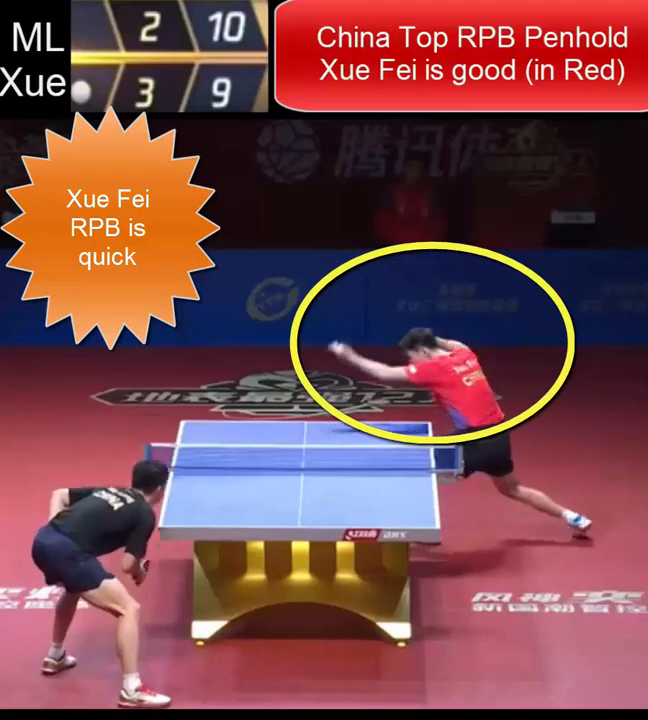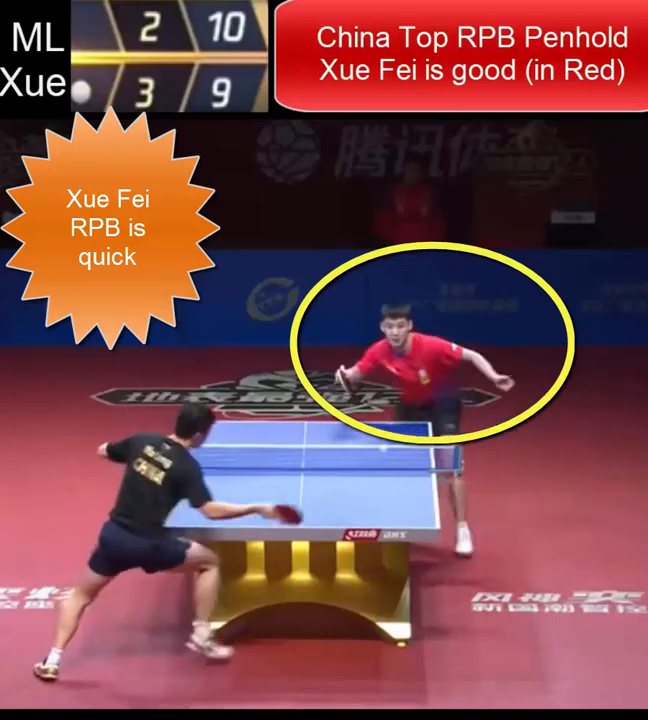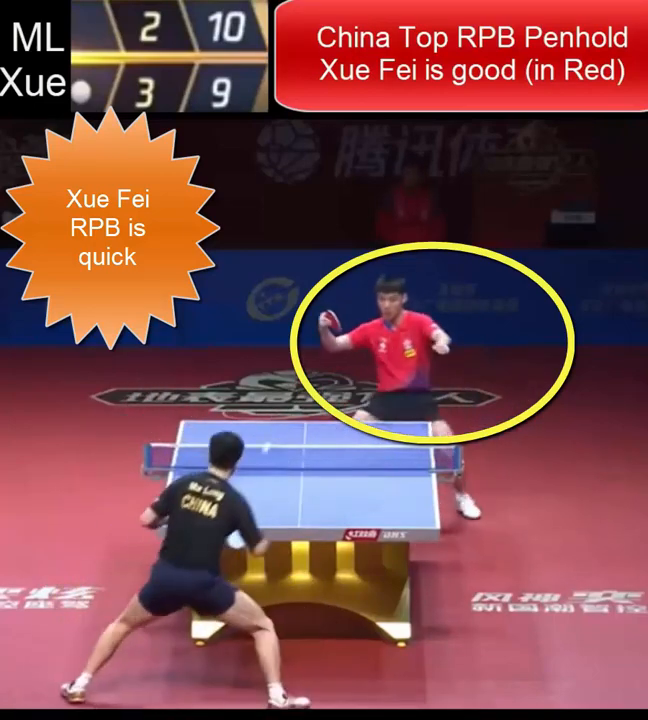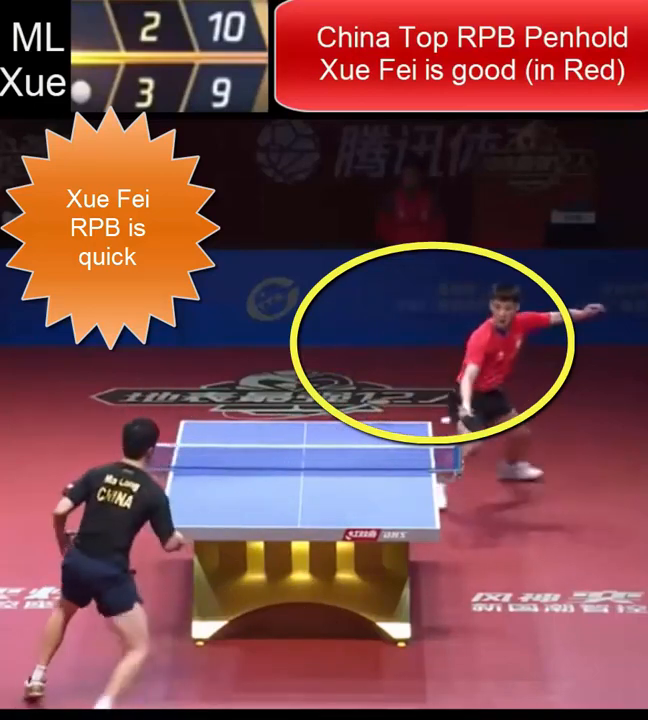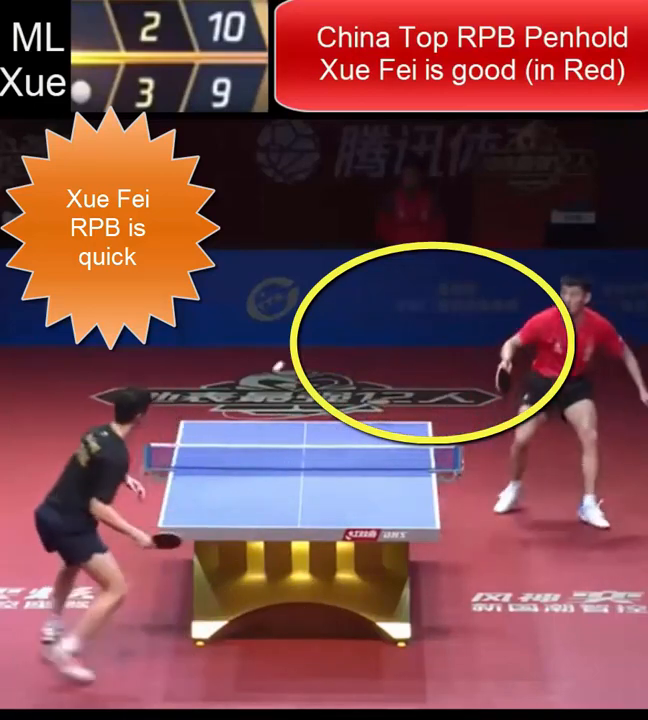
dt=1s
person 1, frame 1
left shoulder: (107, 491)
right shoulder: (145, 514)
left elbow: (59, 494)
right elbow: (127, 565)
right wrist: (140, 572)
left hip: (42, 541)
right hip: (67, 552)
left knee: (74, 588)
right knee: (128, 609)
left ankle: (55, 657)
right ankle: (131, 689)
person 1, frame 2
left shoulder: (142, 441)
right shoulder: (187, 467)
left elbow: (103, 451)
right elbow: (212, 511)
right wrist: (256, 508)
left hip: (113, 534)
right hip: (147, 543)
left knee: (82, 596)
right knee: (209, 561)
left ankle: (52, 662)
right ankle: (202, 637)
person 1, frame 3
left shoulder: (181, 485)
right shoulder: (236, 502)
left elbow: (146, 521)
right elbow: (259, 549)
right wrist: (259, 536)
left hip: (166, 575)
right hip: (203, 582)
left knee: (124, 624)
right knee: (263, 627)
left ankle: (81, 685)
right ankle: (278, 697)
person 1, frame 4
left shoulder: (95, 474)
right shoulder: (153, 493)
left elbow: (59, 511)
right elbow: (171, 544)
left wrist: (62, 538)
right wrist: (180, 537)
left hip: (75, 562)
right hip: (111, 573)
left knee: (62, 613)
right knee: (137, 650)
left ankle: (37, 680)
right ankle: (103, 707)
person 1, frame 5
left shoulder: (98, 434)
right shoulder: (116, 456)
right elbow: (99, 508)
left wrist: (125, 478)
right wrist: (135, 533)
left hip: (49, 514)
right hip: (72, 525)
left knee: (72, 567)
right knee: (116, 591)
left ankle: (53, 628)
right ankle: (66, 651)
person 2, frame 1
left shoulder: (434, 369)
right shoulder: (467, 356)
left elbow: (389, 373)
left wrist: (350, 356)
right wrist: (429, 340)
left hip: (474, 441)
right hip: (500, 437)
right knee: (511, 489)
right ankle: (571, 517)
person 2, frame 2
left shoulder: (431, 346)
right shoulder: (378, 352)
left elbow: (472, 356)
right elbow: (354, 375)
left wrist: (494, 376)
right wrist: (344, 375)
left hip: (444, 406)
right hip: (411, 408)
left ankle: (462, 529)
person 2, frame 3
left shoulder: (419, 321)
right shoulder: (370, 330)
left elbow: (441, 337)
right elbow: (333, 346)
left wrist: (442, 343)
right wrist: (324, 329)
left hip: (418, 398)
right hip: (385, 399)
left ankle: (462, 496)
person 2, frame 4
left shoulder: (521, 321)
right shoulder: (481, 338)
left elbow: (558, 317)
right elbow: (468, 375)
left wrist: (584, 313)
right wrist: (466, 406)
left hip: (491, 392)
right hip: (473, 396)
left knee: (522, 433)
right knee: (472, 445)
left ankle: (511, 467)
person 2, frame 5
left shoulder: (600, 326)
right shoulder: (545, 320)
left elbow: (626, 354)
right elbow: (511, 343)
right wrist: (506, 360)
left hip: (575, 384)
right hip: (542, 382)
left knee: (590, 438)
right knee: (521, 440)
left ankle: (589, 505)
right ankle: (514, 488)
